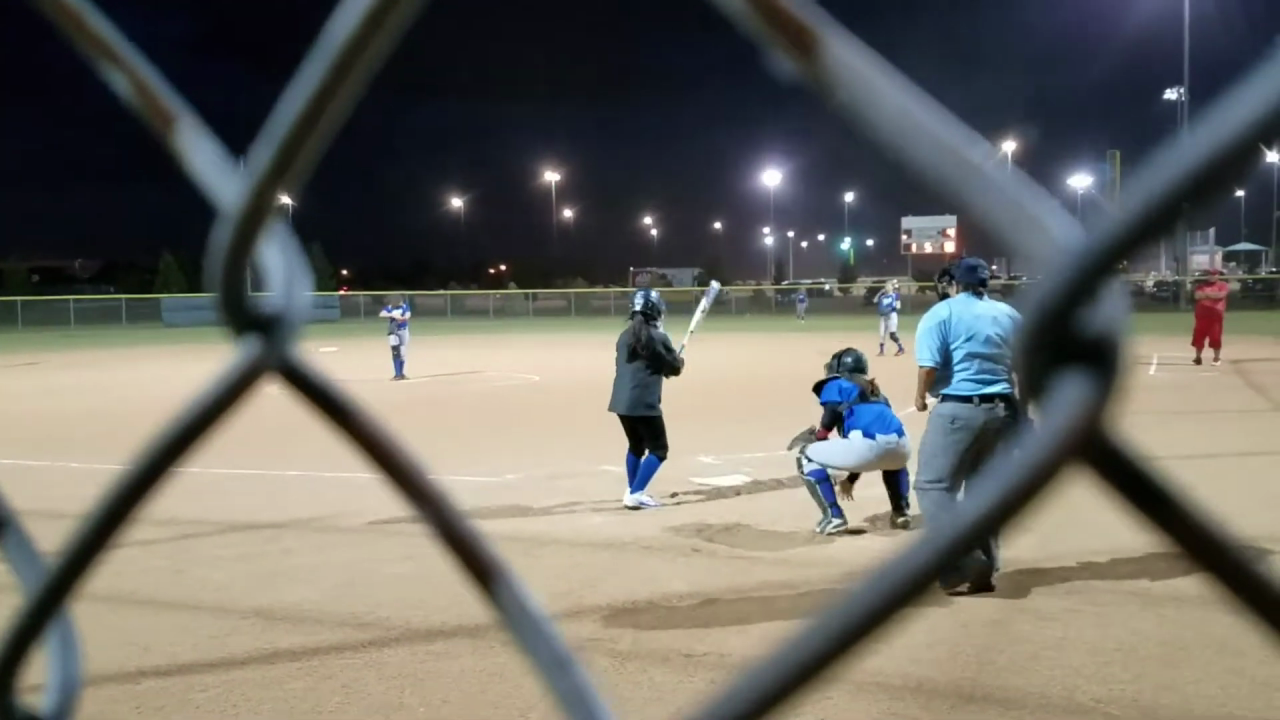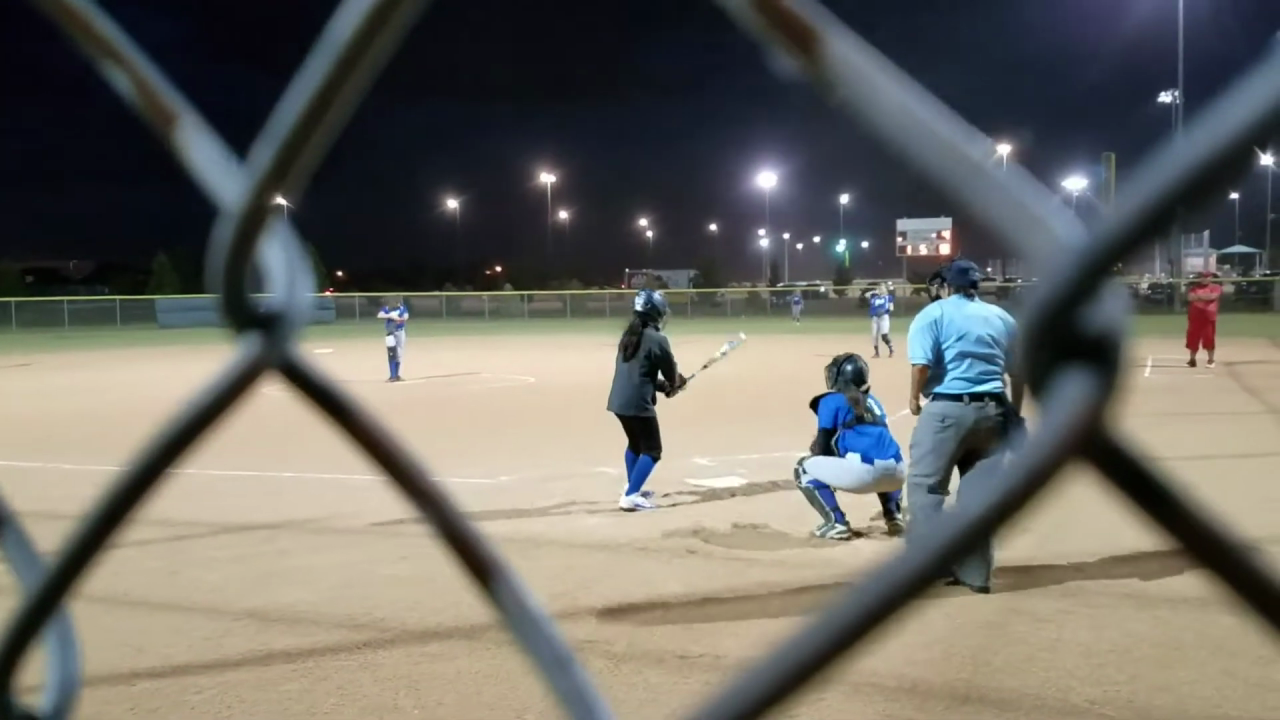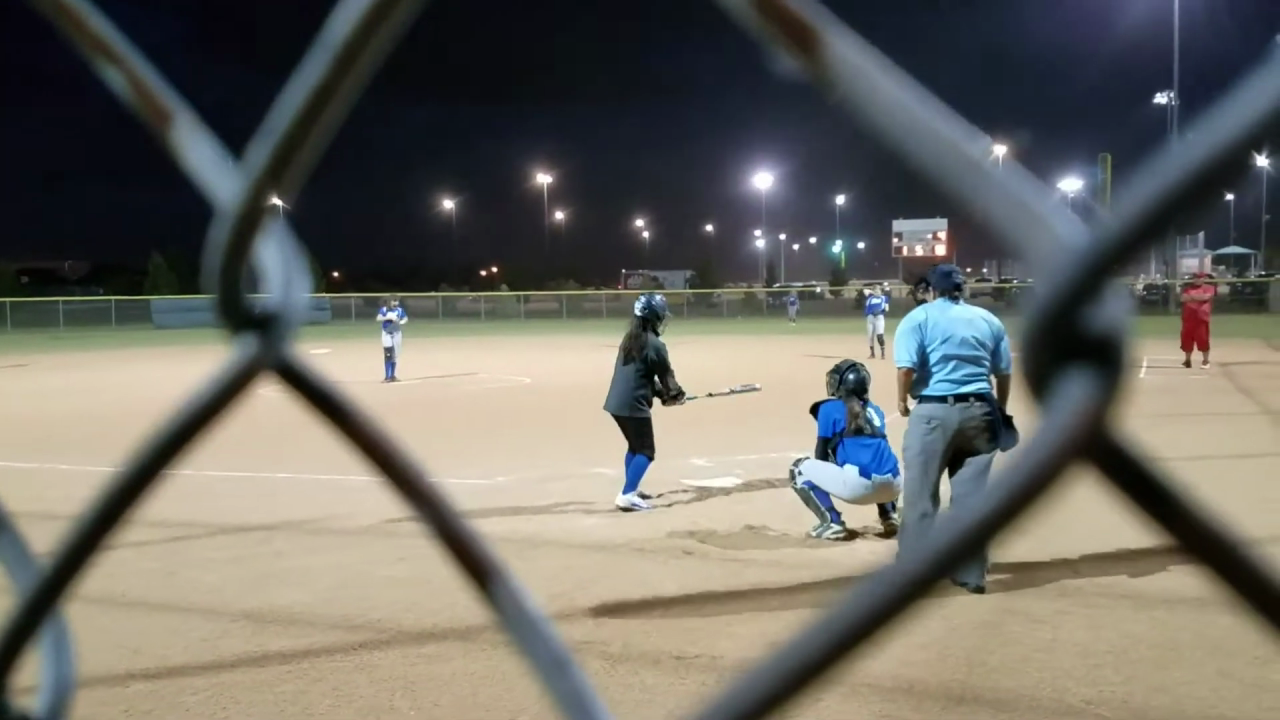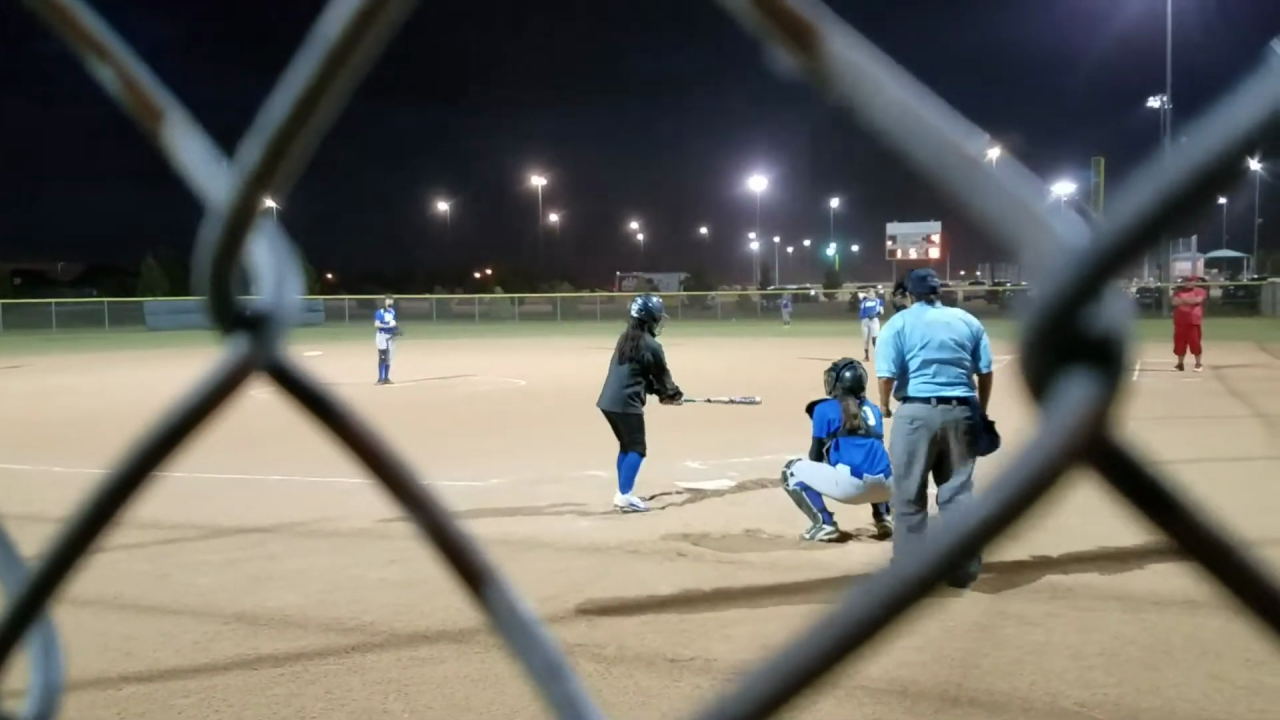
dt=0.2s
person 1, frame 1
left shoulder: (942, 313)
right shoulder: (1011, 316)
left elbow: (929, 366)
left wrist: (920, 396)
right wrist: (1021, 411)
left hip: (957, 410)
right hip: (1001, 411)
left knee: (933, 484)
left ankle: (961, 561)
right ankle: (983, 569)
person 1, frame 2
left shoulder: (934, 313)
right shoulder: (1002, 318)
left elbow: (921, 365)
right elbow: (1019, 373)
left wrist: (914, 397)
right wrist: (1015, 412)
left hip: (948, 409)
right hip: (992, 411)
left knee: (925, 484)
right knee: (979, 493)
right ankle: (976, 573)
person 1, frame 3
left shoulder: (919, 317)
right shoulder: (988, 320)
left elbow: (906, 367)
right elbow: (1004, 373)
left wrist: (902, 399)
right wrist: (1000, 411)
left hip: (934, 411)
right hip: (979, 412)
left knee: (920, 492)
right knee: (972, 494)
right ankle: (971, 573)
person 1, frame 4
left shoulder: (899, 323)
right shoulder: (968, 321)
left elbow: (887, 375)
right elbow: (985, 372)
left wrist: (884, 404)
right wrist: (981, 412)
left hip: (917, 412)
right hip: (961, 412)
left knee: (909, 493)
right knee: (958, 492)
right ankle: (962, 567)
person 2, frame 1
left shoulder: (624, 336)
right shoulder: (658, 338)
right elbow: (675, 368)
right wrist: (679, 361)
left hip: (622, 402)
right hip: (644, 404)
left knee: (636, 446)
right knee: (658, 450)
left ankle: (633, 490)
right ankle: (635, 494)
person 2, frame 2
left shoulder: (628, 335)
right shoulder: (657, 339)
right elbow: (670, 373)
left wrist: (663, 385)
right wrist: (676, 384)
left hip: (619, 401)
right hip: (638, 403)
left knee: (635, 443)
right knee: (652, 450)
left ankle: (632, 488)
right ankle: (630, 496)
person 2, frame 3
left shoulder: (630, 338)
right shoulder: (655, 345)
right elbow: (665, 376)
left wrist: (661, 394)
right wrist: (676, 394)
left hip: (616, 402)
right hip: (634, 404)
left knee: (635, 446)
right knee: (645, 451)
left ankle: (631, 490)
right ankle: (627, 495)
person 2, frame 4
left shoulder: (626, 338)
right shoulder: (651, 346)
right elbow: (661, 375)
left wrist: (660, 392)
right wrist: (673, 393)
left hip: (609, 400)
right hip: (626, 402)
left knee: (626, 446)
right knee: (637, 448)
left ankle: (624, 493)
right ankle: (625, 494)
person 3, frame 1
left shoulder: (833, 384)
right shoulder: (873, 390)
left elbow: (832, 413)
left wrist: (819, 435)
right wrist: (851, 478)
left hip: (866, 443)
right hip: (900, 447)
left knee: (807, 455)
left ankle: (833, 517)
right ankle: (901, 511)
person 3, frame 2
left shoulder: (830, 400)
right shoulder: (872, 401)
left elbow: (822, 444)
left wrist: (815, 452)
left hip: (863, 472)
right hip: (895, 472)
left knee: (804, 468)
left ankle: (837, 523)
right ankle: (893, 516)
person 3, frame 3
left shoulder: (829, 408)
right shoulder: (875, 410)
left elbow: (821, 455)
left hip: (858, 484)
right hip: (892, 485)
left knee: (799, 469)
left ankle: (832, 523)
right ankle: (889, 516)
person 3, frame 4
left shoulder: (824, 408)
right shoulder: (872, 409)
left elbow: (816, 455)
left hip: (851, 484)
right hip: (884, 486)
left knee: (792, 470)
left ankle: (824, 524)
right ankle: (882, 519)
